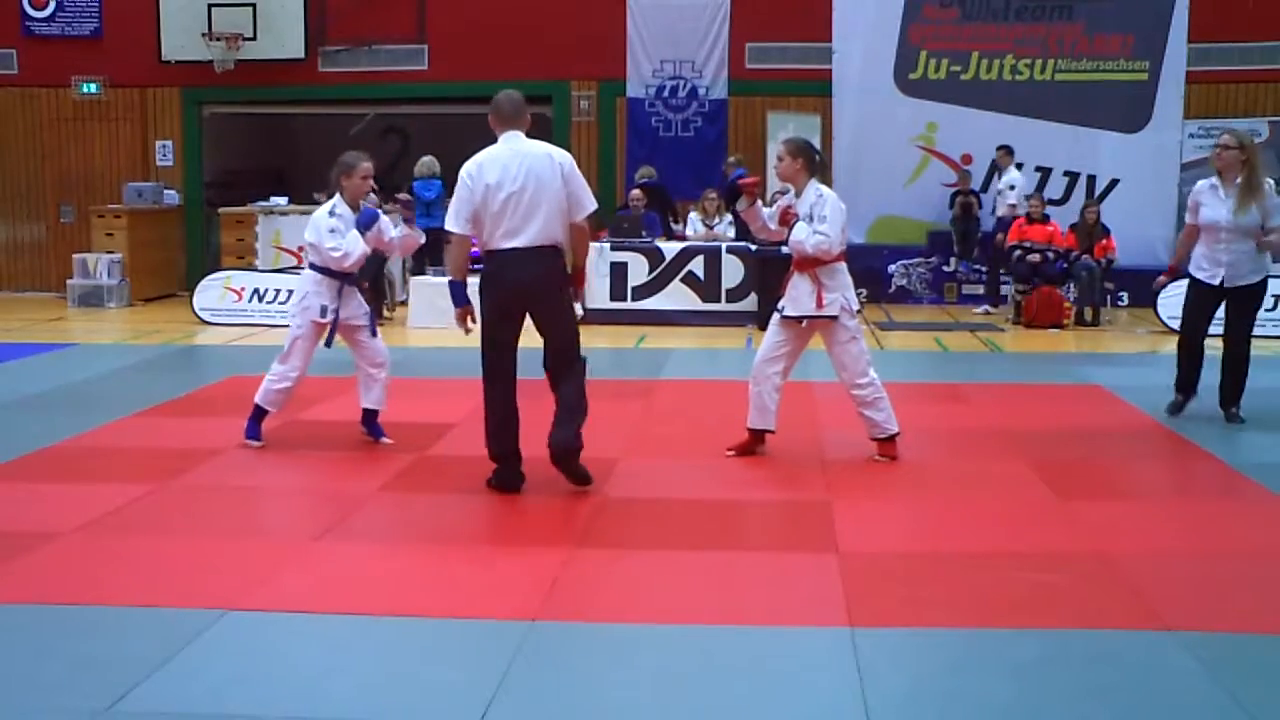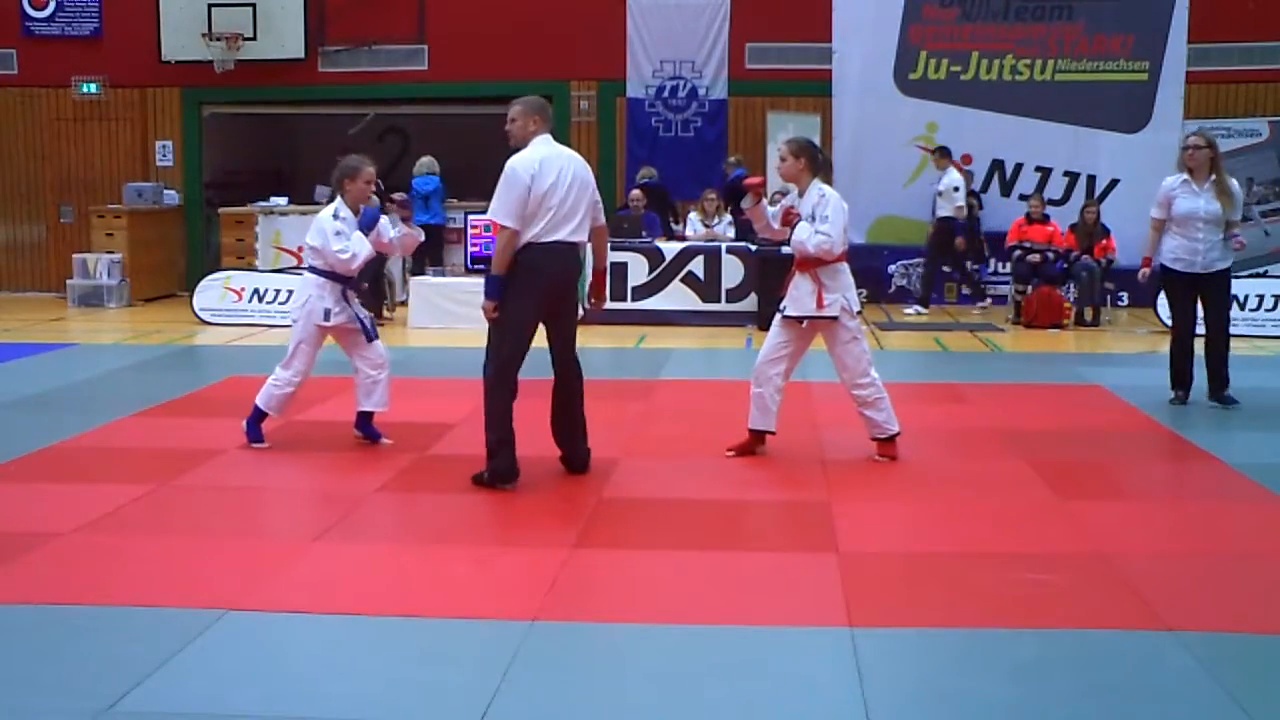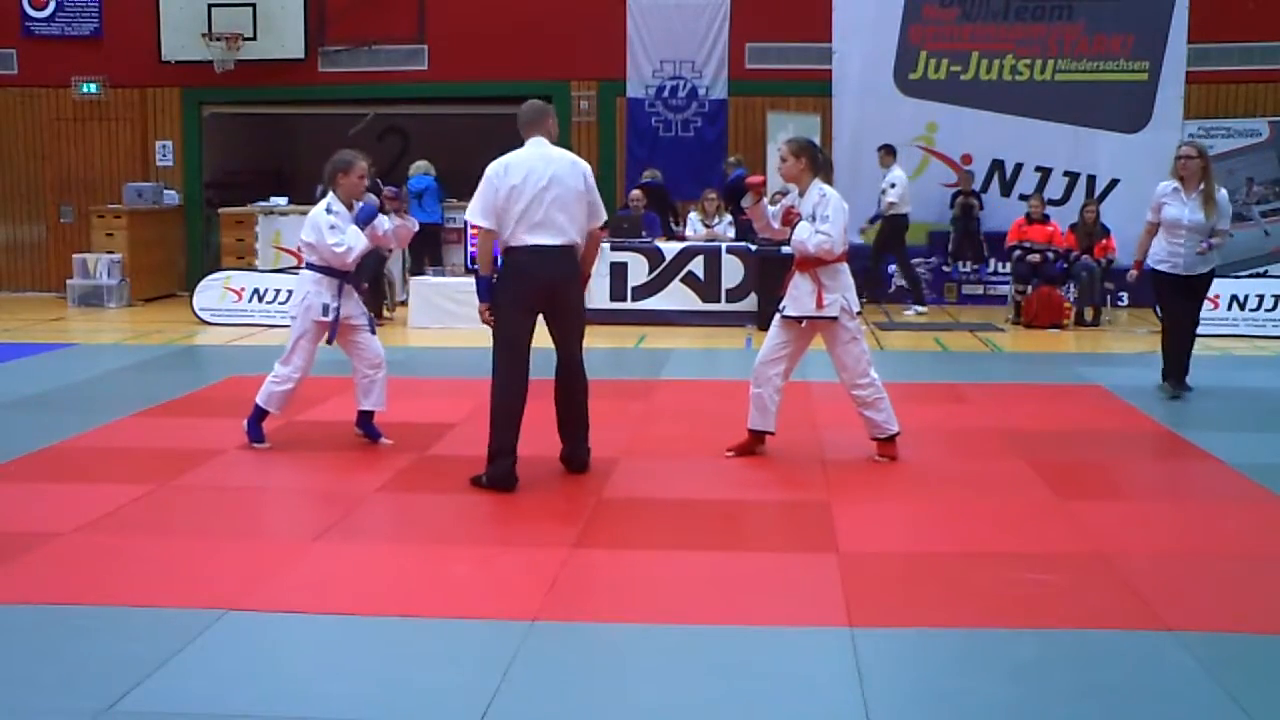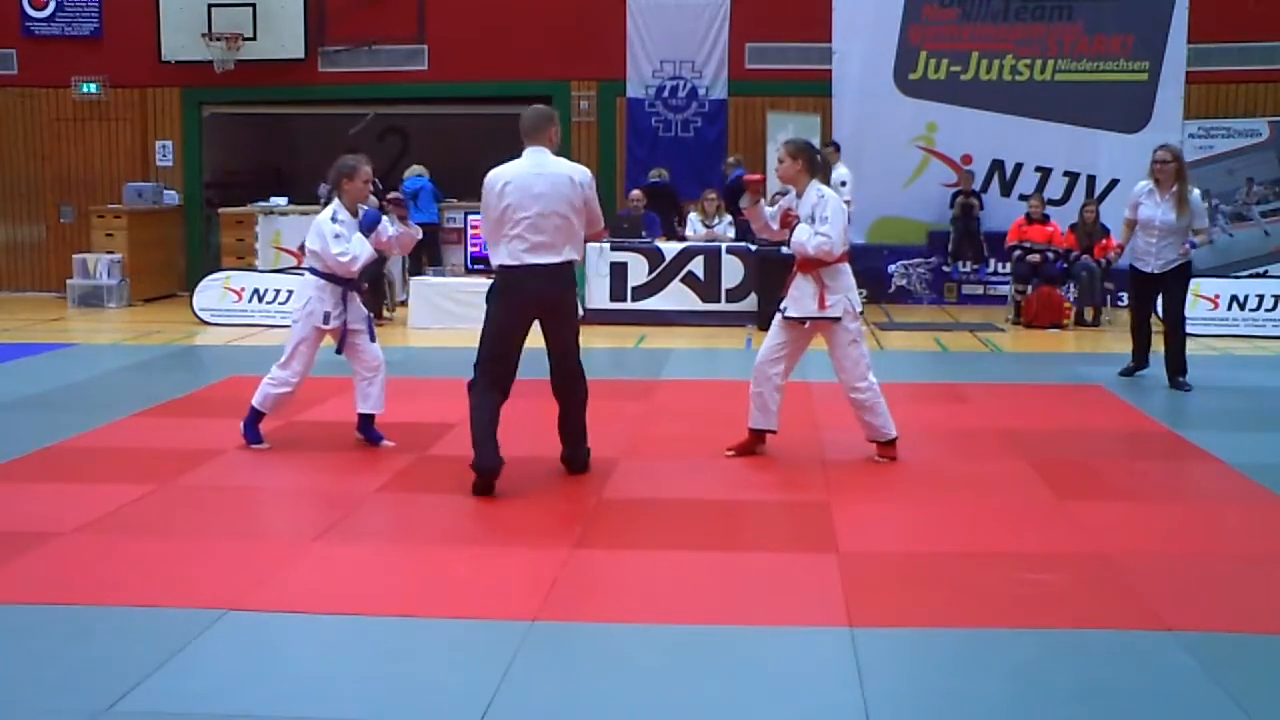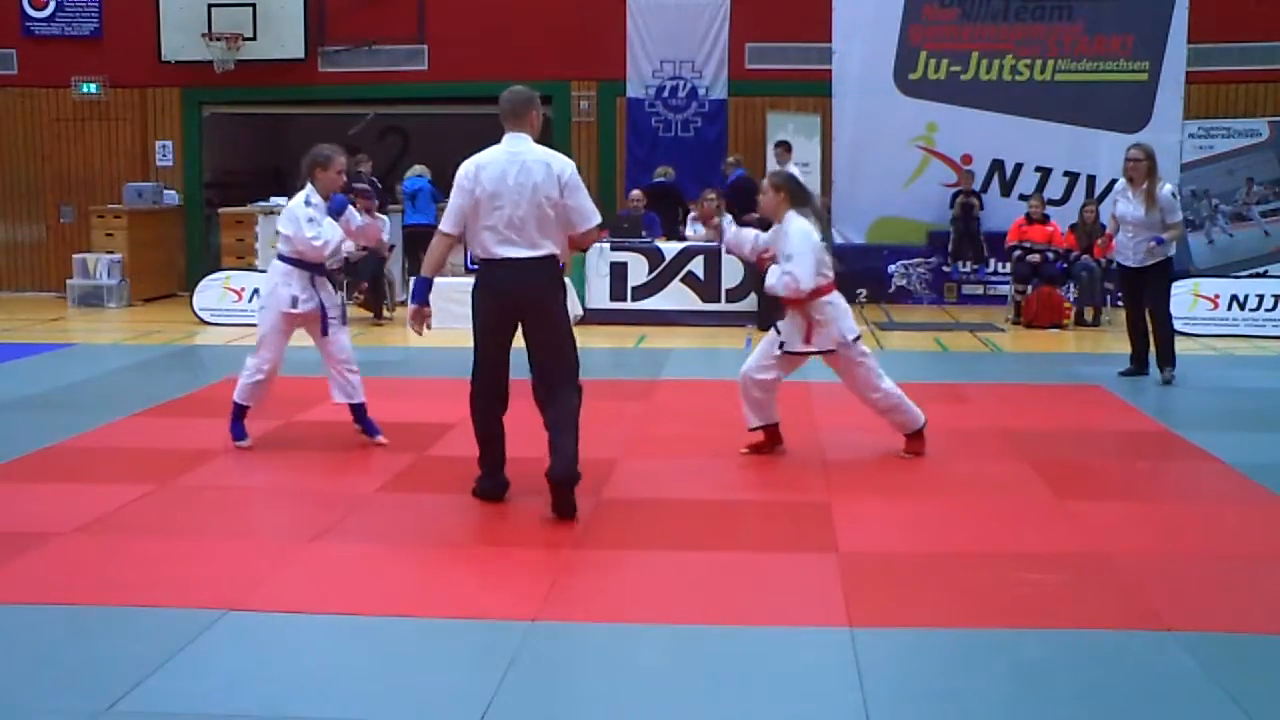
dt=0.5s
person 1, frame 1
left shoulder: (476, 166)
right shoulder: (557, 158)
left elbow: (460, 238)
right elbow: (581, 224)
left wrist: (459, 293)
right wrist: (578, 271)
left hip: (500, 272)
right hip: (546, 268)
left knee: (499, 372)
right knee: (566, 362)
left ankle: (508, 469)
right ankle: (565, 441)
person 1, frame 2
left shoulder: (520, 164)
right shoulder: (579, 163)
left elbow: (508, 233)
right elbow: (599, 227)
left wrist: (492, 289)
right wrist: (599, 276)
left hip: (531, 266)
right hip: (567, 265)
left knee: (501, 365)
right knee: (566, 361)
left ankle: (501, 463)
right ankle: (575, 453)
person 1, frame 3
left shoulder: (501, 167)
right shoulder: (576, 165)
left elbow: (485, 234)
right elbow: (594, 232)
left wrist: (485, 290)
right wrist: (581, 274)
left hip: (520, 267)
right hip: (564, 267)
left knee: (510, 369)
right knee: (570, 361)
left ankle: (502, 469)
right ankle: (576, 453)
person 1, frame 4
left shoulder: (496, 178)
right shoulder: (579, 176)
right elbow: (595, 232)
left hip: (512, 283)
right hip: (558, 281)
left knee: (490, 376)
right knee: (567, 369)
left ankle: (486, 461)
right ankle: (576, 453)
person 1, frame 5
left shoulder: (474, 167)
right shoulder: (558, 165)
left elbow: (446, 233)
right elbow: (588, 234)
left wrist: (421, 290)
right wrist: (563, 248)
left hip: (493, 281)
right hip: (541, 280)
left knee: (489, 383)
right knee: (558, 381)
left ankle: (492, 478)
right ankle: (562, 472)
person 2, frame 1
left shoulder: (825, 198)
right shoulder: (791, 201)
left elbow: (827, 246)
right elbow: (765, 229)
left wrist: (794, 226)
right wrist: (750, 202)
left hip: (829, 291)
right hip: (799, 290)
left knee: (856, 371)
right knee: (766, 364)
left ankle: (886, 436)
right ankle: (756, 436)
person 2, frame 2
left shoulder: (828, 198)
right shoulder: (795, 200)
left elbow: (829, 246)
right elbow: (769, 228)
left wrist: (797, 226)
right wrist: (755, 201)
left hip: (831, 291)
right hip: (801, 289)
left knee: (858, 372)
right knee: (768, 364)
left ankle: (886, 436)
right ankle: (757, 436)
person 2, frame 3
left shoulder: (828, 198)
right shoulder: (795, 200)
left elbow: (830, 246)
right elbow: (768, 228)
left wrist: (797, 226)
right wrist: (755, 199)
left hip: (831, 291)
right hip: (801, 289)
left knee: (857, 371)
right knee: (767, 364)
left ankle: (886, 436)
right ankle: (756, 436)
person 2, frame 4
left shoulder: (827, 199)
right shoulder: (793, 200)
left elbow: (829, 247)
right elbow: (765, 227)
left wrist: (795, 229)
right wrist: (753, 199)
left hip: (832, 292)
right hip: (802, 290)
left knee: (855, 374)
right knee: (768, 364)
left ankle: (885, 439)
right ankle: (757, 436)
person 2, frame 5
left shoulder: (798, 231)
right shoulder: (783, 229)
left elbow: (797, 284)
right elbow: (757, 247)
left wrist: (767, 270)
left hip: (828, 320)
right hip: (799, 320)
left knee: (871, 386)
right knee: (754, 375)
left ankle: (914, 429)
right ankle: (771, 437)
person 3, frame 1
left shoulder: (369, 214)
right shoulder: (325, 216)
left elbow: (399, 246)
right elbow: (339, 258)
left wrist: (409, 222)
right wrist: (361, 231)
left hip: (347, 294)
right hip: (318, 292)
left knee: (376, 357)
right knee: (291, 362)
left ankle: (370, 421)
right ankle: (255, 421)
person 3, frame 2
left shoulder: (367, 216)
right shoulder: (329, 219)
left elbow: (399, 247)
right elbow: (345, 261)
left wrist: (405, 220)
right wrist: (365, 232)
left hip: (344, 297)
right hip: (317, 296)
left knee: (375, 359)
right knee: (294, 367)
left ankle: (365, 423)
right ankle: (254, 422)
person 3, frame 3
left shoulder: (359, 211)
right shoulder: (322, 214)
right elbow: (341, 255)
right wrist: (360, 226)
left hip: (344, 293)
right hip: (316, 293)
left knee: (372, 357)
right knee: (295, 365)
left ankle: (365, 423)
right ankle: (255, 422)
person 3, frame 4
left shoulder: (365, 215)
right shoulder: (327, 221)
left elbow: (399, 245)
right elbow: (345, 263)
left wrist: (402, 219)
right wrist: (365, 234)
left hip: (346, 299)
right hip: (318, 297)
left knee: (372, 362)
right knee: (292, 367)
left ankle: (366, 428)
right ankle: (251, 423)
person 3, frame 5
left shoulder: (337, 205)
right shoulder: (299, 206)
left elbow: (366, 236)
right elbow: (317, 248)
right wrist: (332, 219)
left hip: (318, 285)
right hip: (287, 284)
left knee: (341, 353)
right knee: (265, 357)
left ankle: (362, 419)
right ankle: (237, 419)
person 4, frame 1
right shoulder: (1202, 190)
right elbow: (1189, 234)
right wrist: (1171, 270)
left hip: (1249, 280)
right hip: (1205, 276)
left knee: (1238, 342)
right knee: (1190, 335)
left ankle: (1231, 404)
right ankle: (1182, 392)
person 4, frame 2
left shoulder: (1228, 187)
right shoulder: (1171, 185)
left elbow: (1231, 227)
right elbow: (1156, 228)
left wrist: (1235, 239)
right wrist: (1147, 262)
left hip: (1217, 268)
right hip: (1176, 268)
left knee: (1219, 326)
right knee: (1183, 329)
left ankle: (1219, 388)
right ankle: (1181, 388)
person 4, frame 3
left shoulder: (1217, 196)
right shoulder: (1164, 190)
left elbow: (1221, 235)
right elbow: (1150, 230)
left wrist: (1210, 245)
right wrist: (1137, 264)
left hip: (1199, 271)
right hip: (1164, 267)
left knee: (1188, 323)
right knee: (1171, 322)
left ankle: (1179, 376)
right ankle: (1171, 379)
person 4, frame 4
left shoulder: (1191, 196)
right shoulder: (1141, 190)
left elbow: (1202, 234)
right elbow: (1129, 224)
left wrist: (1192, 244)
right wrist: (1121, 246)
left hip: (1175, 267)
right hip: (1141, 264)
left knee: (1174, 319)
right knee: (1139, 315)
left ankle: (1177, 374)
right ankle: (1139, 360)
person 4, frame 5
left shoulder: (1164, 192)
right shoulder: (1121, 188)
left elbow: (1176, 229)
left wrist: (1159, 241)
right wrist: (1109, 235)
left hip: (1156, 262)
right hip: (1126, 261)
left knee: (1159, 312)
right knee: (1133, 312)
left ankle: (1167, 366)
right ankle: (1139, 362)
